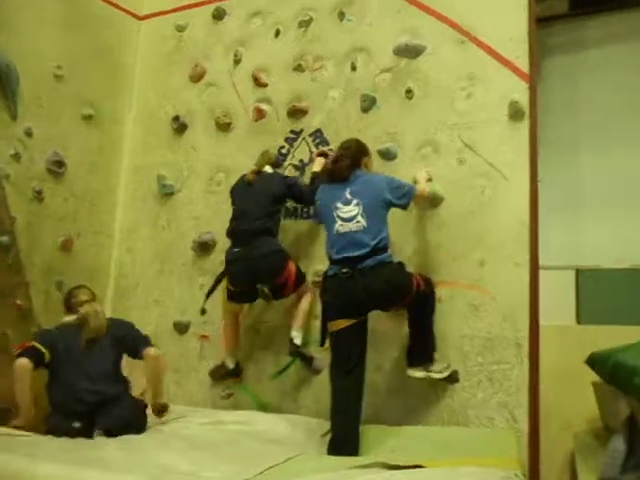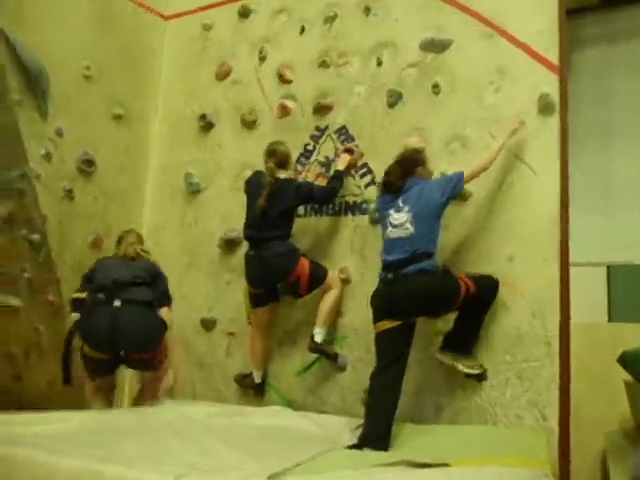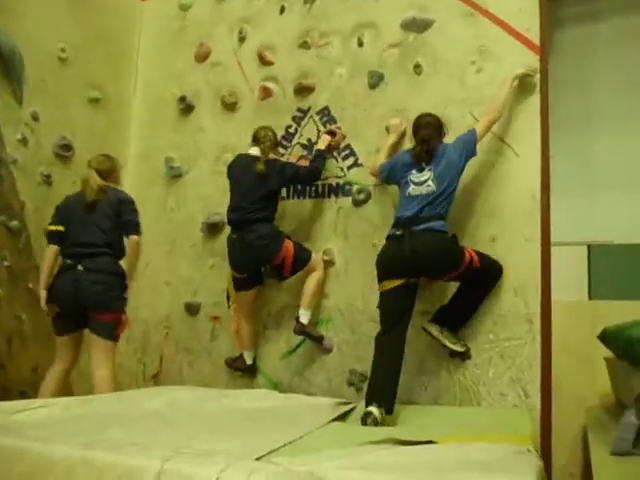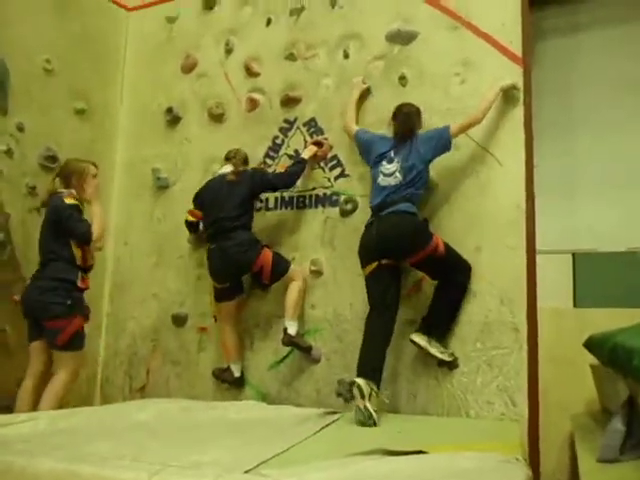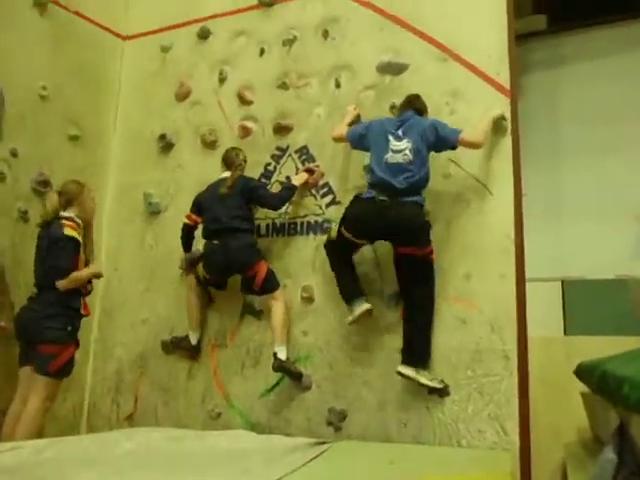
dt=1s
person 1, frame 1
left shoulder: (324, 192)
right shoulder: (379, 183)
right elbow: (423, 193)
right wrist: (423, 178)
left hip: (339, 287)
right hip: (380, 278)
left knee: (345, 371)
right knee: (423, 289)
left ankle: (342, 450)
right ankle: (421, 361)
person 1, frame 2
left shoulder: (387, 197)
right shoulder: (432, 190)
right elbow: (482, 166)
left wrist: (409, 154)
right wrist: (509, 134)
left hip: (388, 293)
right hip: (425, 285)
left knee: (387, 369)
right knee: (487, 286)
left ankle: (372, 442)
right ankle: (456, 350)
person 1, frame 3
left shoulder: (403, 160)
right shoulder: (454, 152)
left elbow: (375, 169)
right elbow: (492, 116)
left wrist: (392, 137)
right wrist: (513, 80)
left hip: (394, 251)
right hip: (432, 246)
left knee: (391, 331)
right knee: (489, 270)
left ankle: (377, 405)
right ankle: (444, 324)
person 1, frame 4
left shoulder: (375, 145)
right shoulder: (424, 143)
left elbow: (349, 125)
right elbow: (472, 120)
left wrist: (356, 93)
right wrist: (498, 90)
left hip: (373, 235)
right hip: (405, 227)
left knee: (381, 311)
right knee: (458, 272)
left ankle: (364, 381)
right ankle: (429, 333)
person 1, frame 5
left shoulder: (377, 126)
right shoulder: (429, 126)
left elbow: (337, 135)
right elbow: (477, 141)
left wrist: (350, 115)
right wrist: (491, 118)
left hip: (370, 209)
right hip: (409, 215)
left knee: (335, 249)
right knee: (419, 292)
left ankle: (356, 301)
right ankle: (415, 363)
person 2, frame 1
left shoulder: (240, 184)
right shoulder: (281, 181)
right elbow: (309, 197)
right wrist: (316, 170)
left hip: (238, 257)
right hip: (267, 254)
left knee: (231, 313)
right knee: (306, 291)
left ankle: (230, 366)
right ankle: (296, 342)
person 2, frame 2
left shoulder: (253, 181)
right shoulder: (294, 188)
right elbow: (327, 193)
right wrist: (341, 167)
left hip: (255, 261)
right hip: (282, 256)
left knee: (258, 325)
right knee: (334, 283)
left ankle: (256, 379)
right ankle: (318, 339)
person 2, frame 3
left shoulder: (236, 164)
right shoulder: (276, 167)
right elbow: (312, 174)
right wrist: (322, 147)
left hip: (237, 243)
right hip: (265, 238)
left knee: (243, 308)
right knee: (317, 265)
left ankle: (247, 360)
right ankle: (303, 321)
person 2, frame 4
left shoulder: (206, 188)
right shoulder: (250, 177)
left elbow: (191, 223)
right elbow: (286, 180)
left wrist: (200, 233)
right wrist: (305, 156)
left hip: (217, 256)
right hip: (244, 248)
left knee: (226, 318)
right knee: (297, 276)
left ankle: (234, 372)
right ankle: (291, 332)
person 2, frame 5
left shoulder: (205, 193)
right shoulder: (247, 184)
left elbow: (188, 226)
right elbow: (275, 202)
left wrist: (188, 253)
right wrist: (295, 182)
left hip: (215, 253)
right hip: (244, 249)
left knee: (194, 283)
right knee: (277, 297)
left ankle: (192, 342)
right ankle: (281, 357)
person 3, frame 1
left shoulder: (49, 336)
right shoulder: (117, 328)
left elbow: (22, 364)
right elbow: (152, 354)
left wrist: (25, 416)
right wrist: (157, 399)
left hip: (68, 431)
right hip: (117, 427)
person 3, frame 2
left shoulder: (99, 266)
right shoulder: (152, 268)
left elbow: (77, 310)
right elbow: (164, 309)
right wrist: (164, 357)
left hip: (97, 319)
right hip: (141, 319)
left knee: (99, 394)
right knee: (151, 388)
person 3, frame 3
left shoulder: (68, 203)
right shoulder: (121, 199)
left elbow: (53, 246)
right elbow: (134, 239)
left wrist: (43, 286)
right wrist: (129, 276)
left hip: (68, 282)
right hip: (104, 282)
left knee: (62, 361)
right knee: (102, 363)
person 3, frame 4
left shoulder: (60, 206)
right shoulder: (64, 203)
right elbow: (96, 241)
left wrist: (77, 299)
right wrist: (95, 203)
left hip: (41, 293)
right hip: (57, 295)
left knee: (37, 372)
right knee: (68, 370)
person 3, frame 5
left shoulder: (54, 227)
right shoulder: (68, 229)
left elbow: (82, 263)
right elbow: (63, 281)
left wrist: (87, 228)
right wrist: (92, 271)
left hip: (34, 317)
right hip: (55, 321)
left knee: (23, 396)
right knee: (42, 398)
